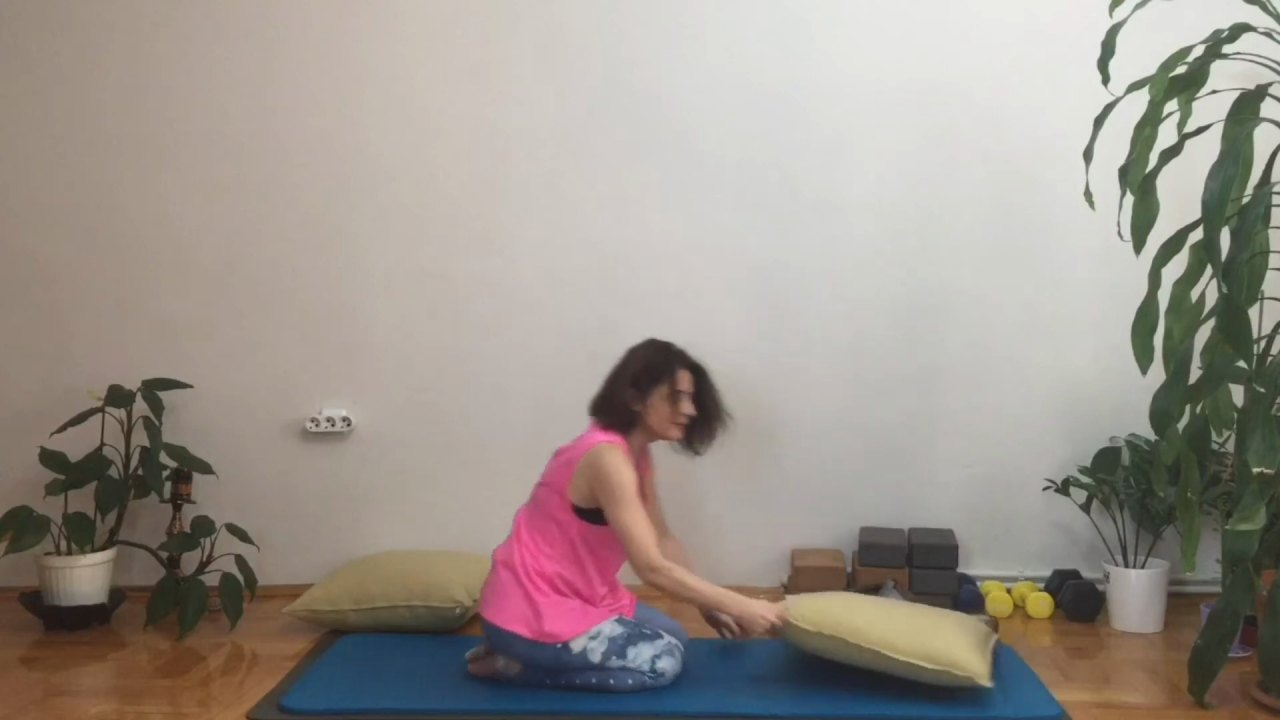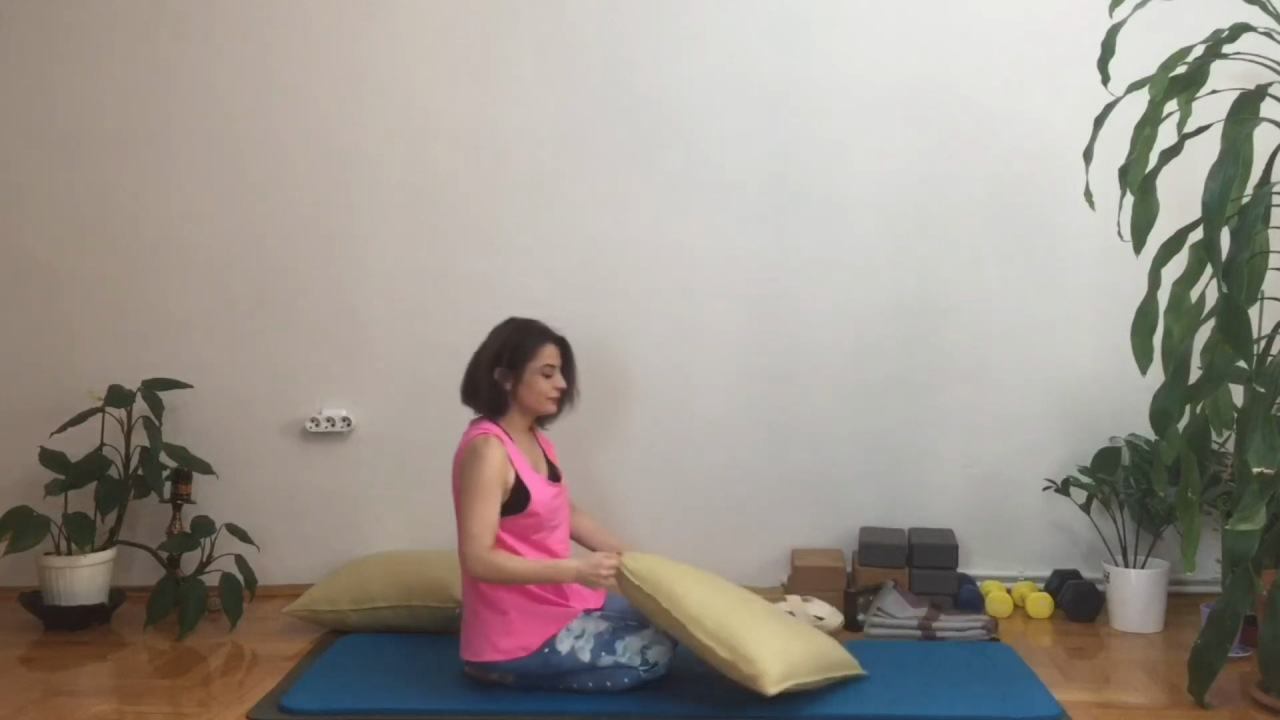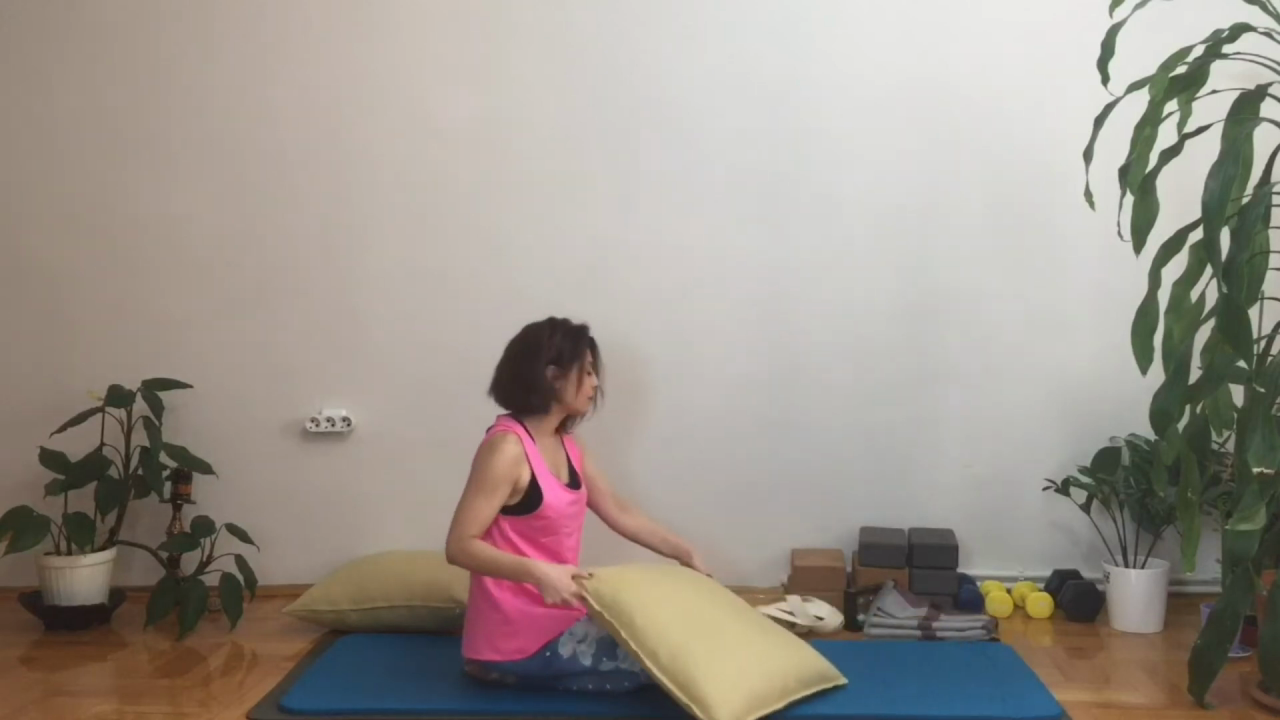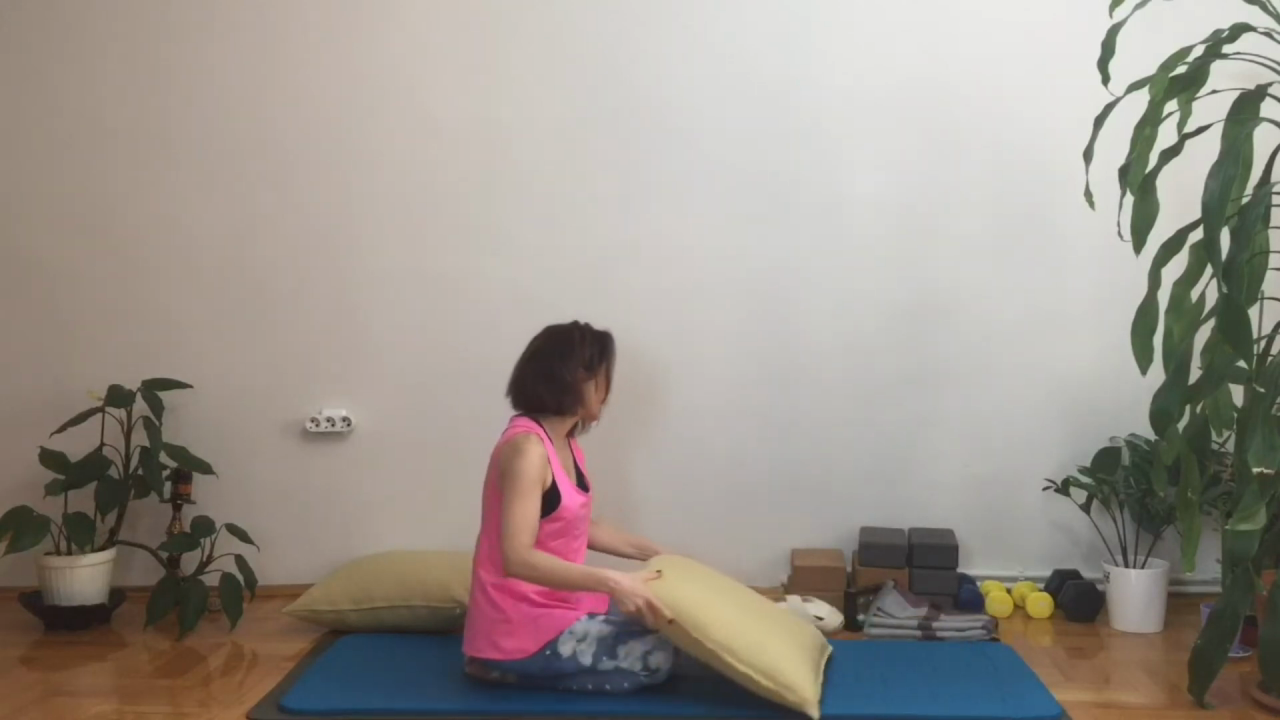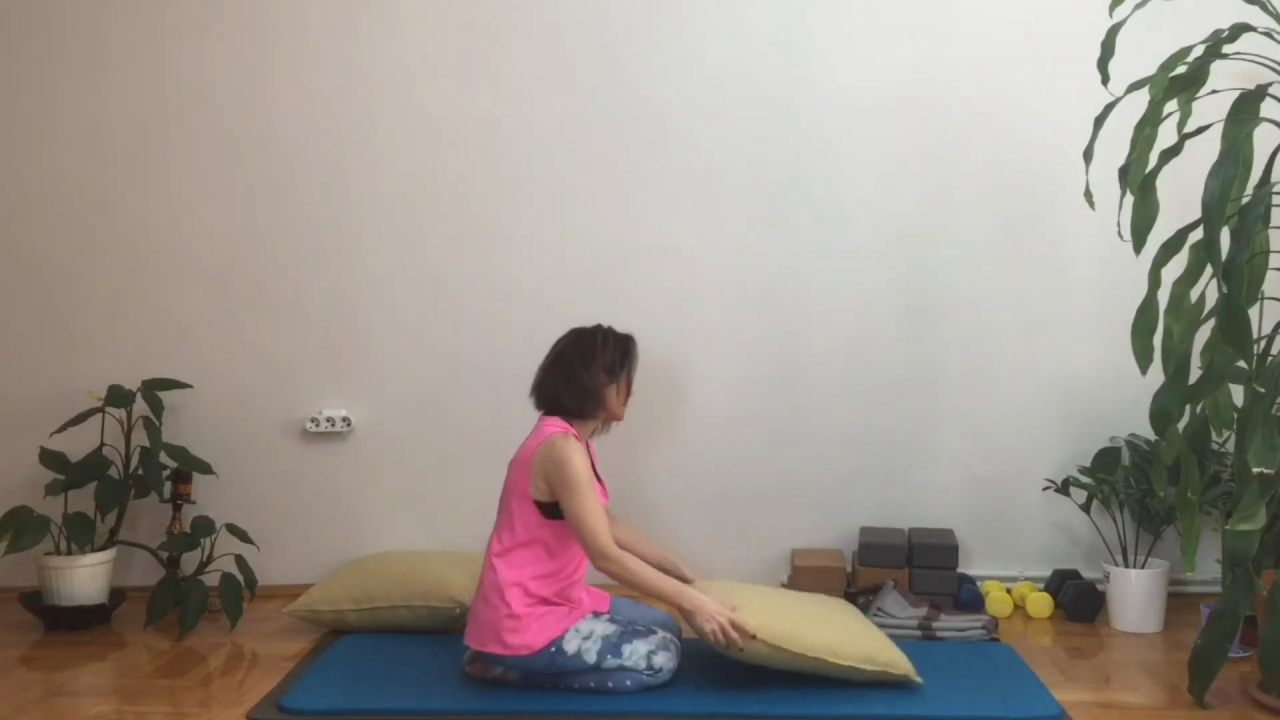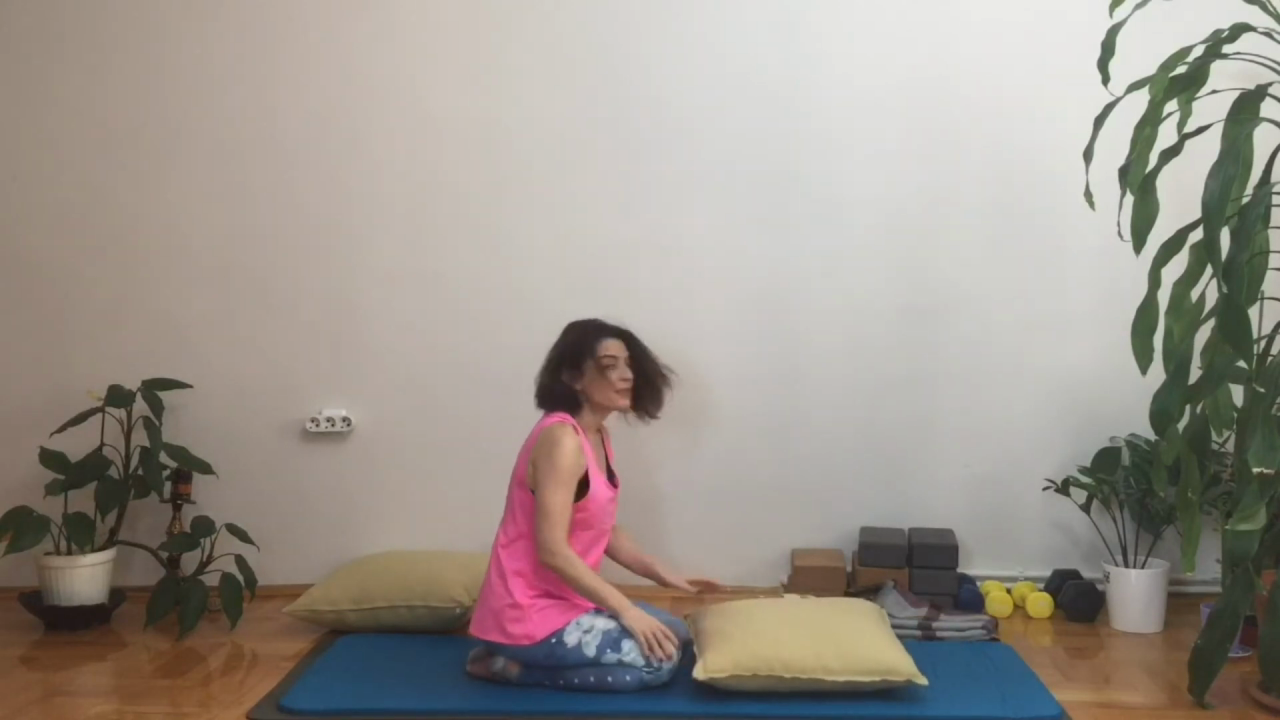
dt=0.5s
person 1, frame 1
left shoulder: (635, 453)
right shoulder: (607, 459)
left elbow: (660, 535)
right elbow: (652, 568)
left wrist: (709, 605)
right wrist: (743, 607)
right hip: (531, 614)
left knee: (671, 637)
right knee: (662, 661)
left ankle: (532, 653)
right ankle: (517, 663)
person 1, frame 2
left shoulder: (535, 440)
right shoulder: (487, 450)
left elbow: (569, 519)
right elbow: (478, 561)
right wrist: (575, 570)
left hip: (553, 603)
right hip: (513, 630)
left knee: (658, 621)
right knee: (652, 652)
left ankle: (544, 660)
right ankle: (513, 669)
person 1, frame 3
left shoulder: (566, 444)
right shoulder: (506, 447)
left elbow: (619, 512)
right elbow: (460, 545)
left wrist: (684, 553)
right wrist: (538, 573)
left hip: (557, 609)
right hip: (514, 631)
left ankle: (540, 667)
right ankle: (512, 670)
person 1, frame 4
left shoulder: (564, 443)
right shoulder: (527, 447)
right elbow: (516, 559)
left wrist: (649, 551)
right wrist: (611, 582)
left hip: (557, 603)
right hip: (517, 627)
left knee: (657, 630)
right knee: (653, 657)
left ankle: (532, 665)
right ankle: (513, 670)
person 1, frame 5
left shoulder: (569, 439)
right shoulder: (562, 448)
left elbow: (607, 526)
right elbow: (605, 555)
left wrist: (682, 573)
right wrist: (693, 603)
left hip: (554, 601)
right hip: (524, 621)
left knee: (664, 630)
right knee: (659, 657)
left ankle: (522, 659)
right ankle: (511, 664)
person 1, frame 6
left shoulder: (597, 436)
right shoulder: (562, 438)
left elbow: (604, 531)
right elbow: (552, 550)
left wrist: (662, 573)
right wrist: (625, 610)
left hip: (565, 598)
right hip: (528, 613)
left knee: (673, 632)
right knee: (657, 659)
left ankle: (529, 656)
right ankle: (514, 664)
